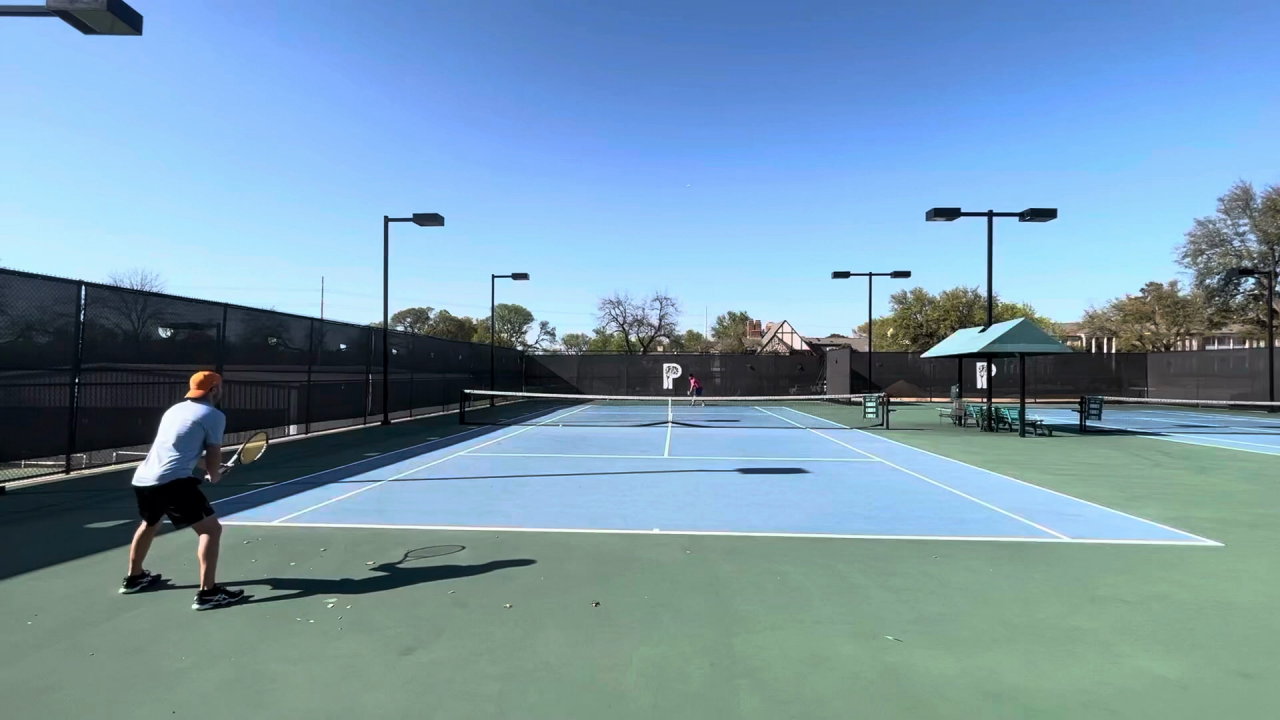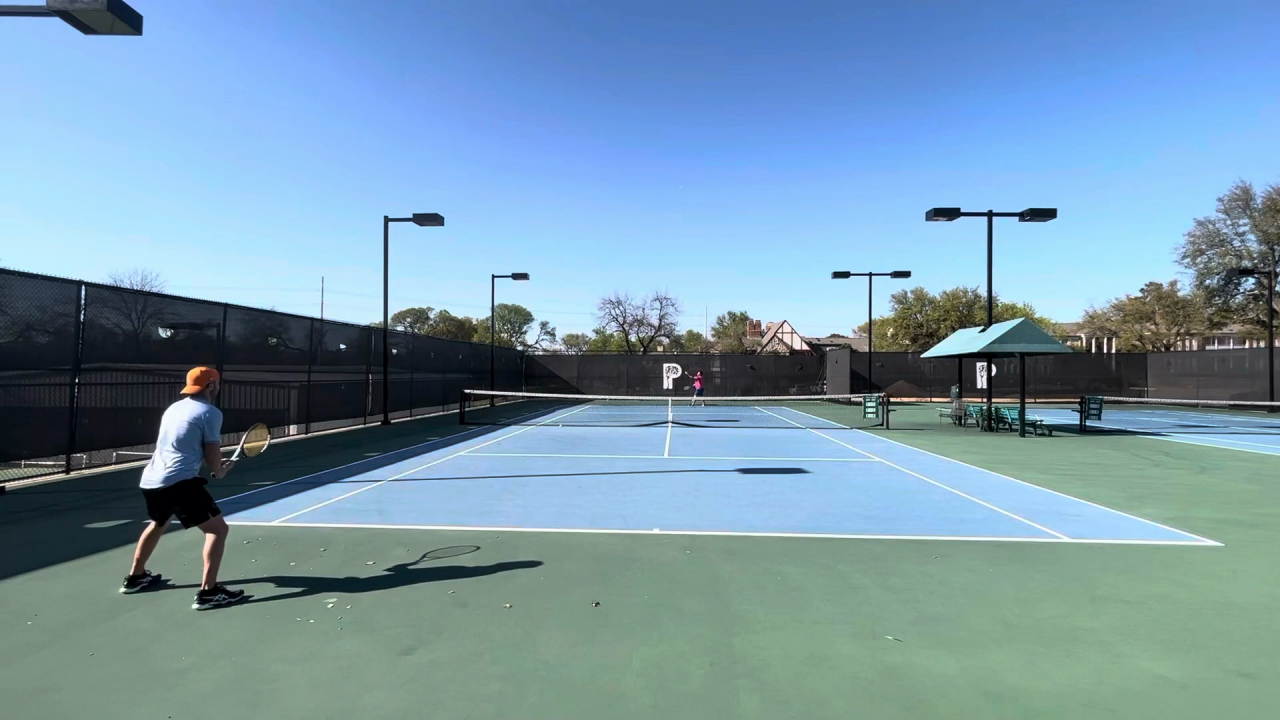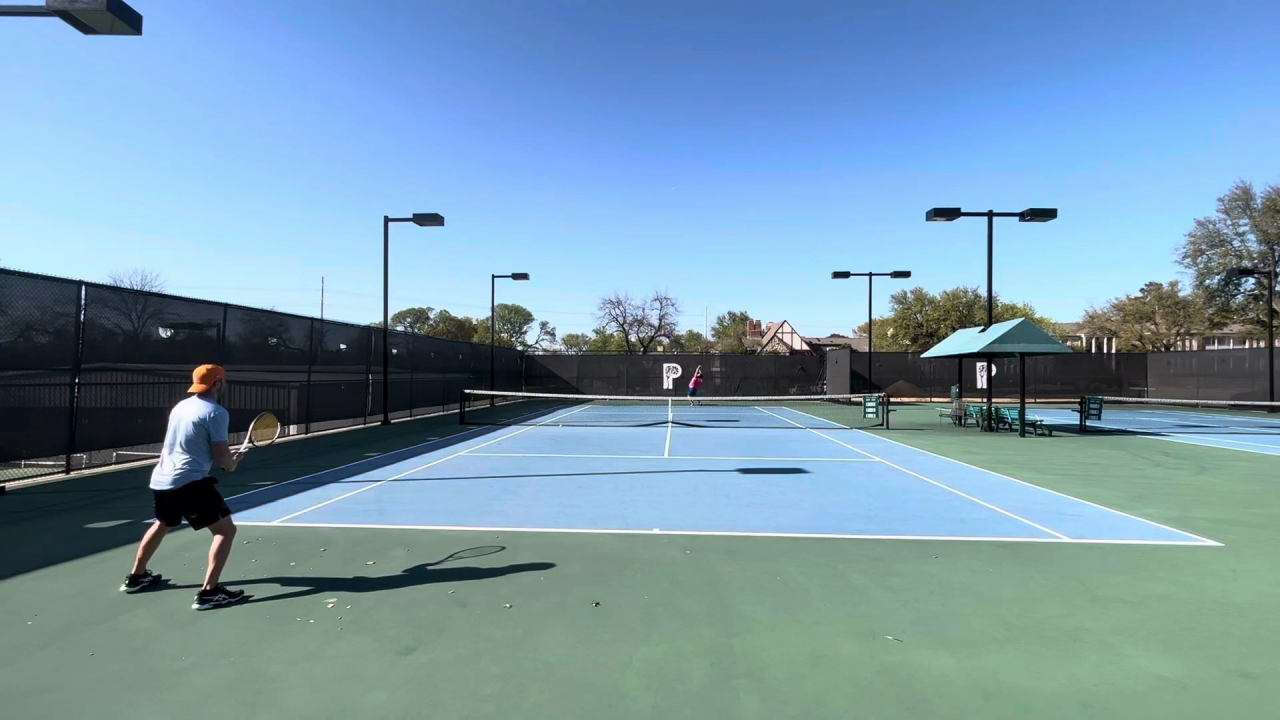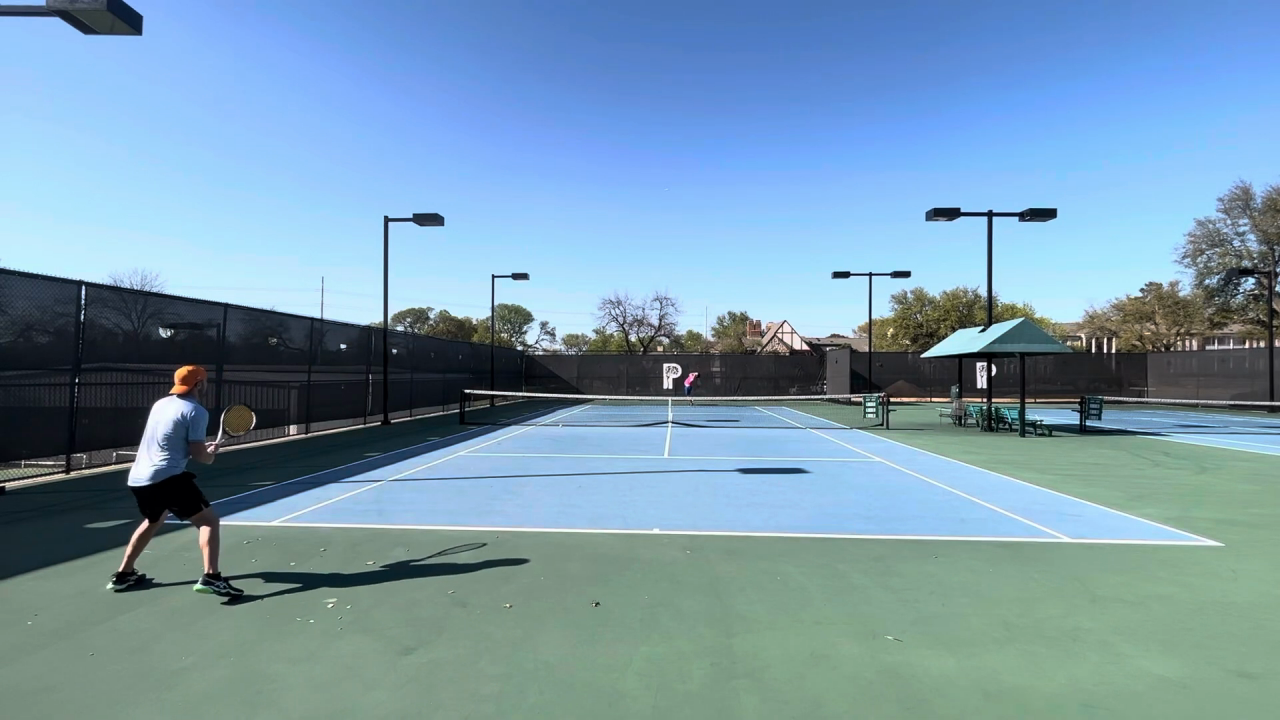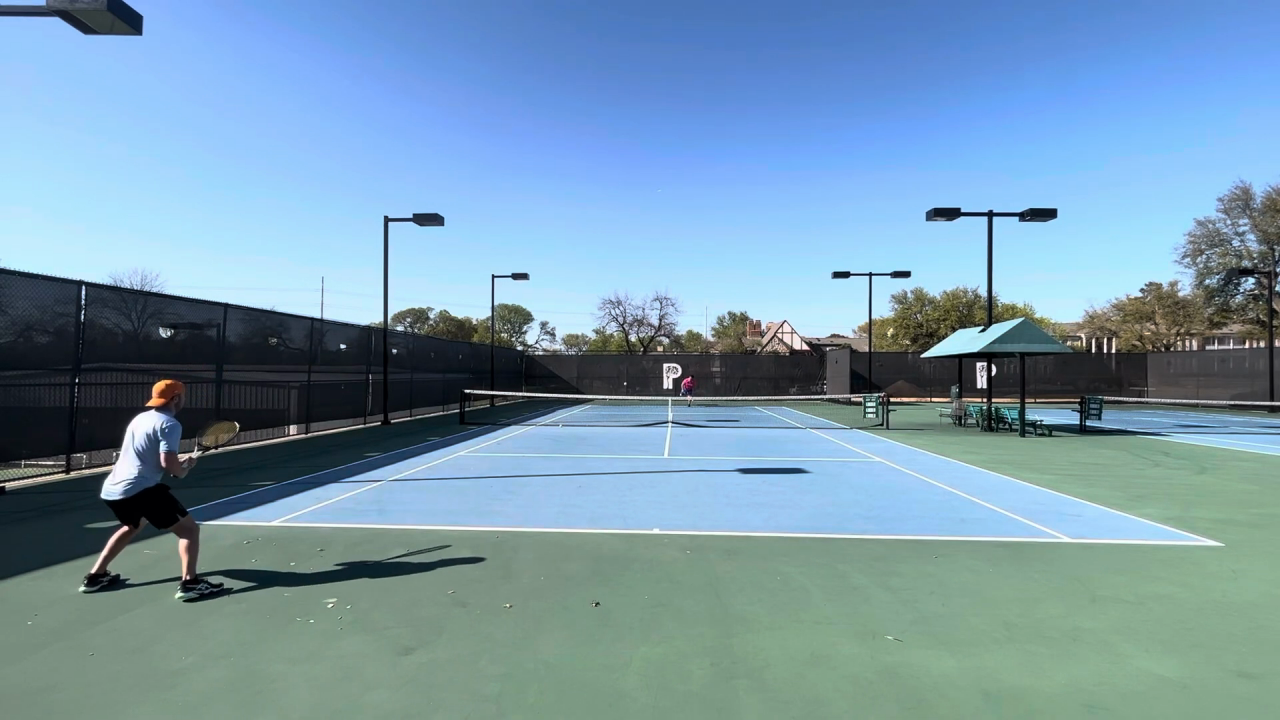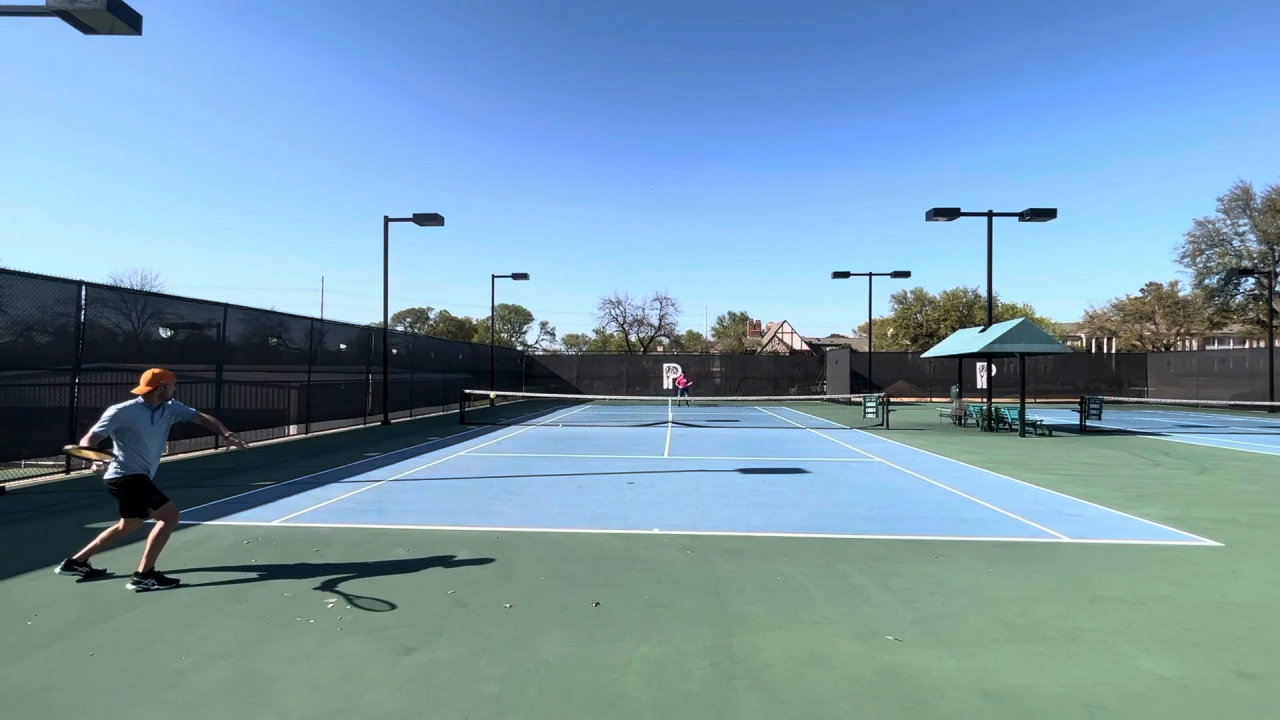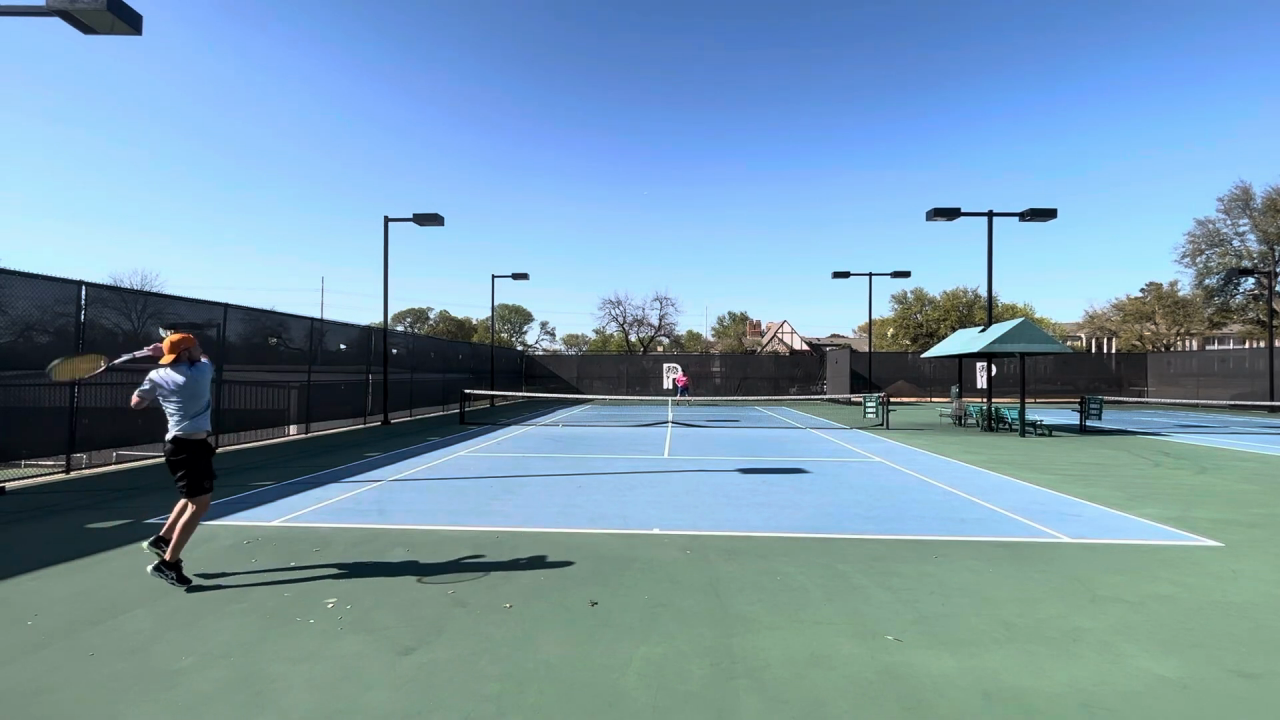
dt=0.5s
person 1, frame 1
left shoulder: (175, 409)
right shoulder: (214, 416)
right elbow: (212, 457)
left wrist: (208, 466)
right wrist: (214, 475)
left hip: (142, 478)
right hip: (171, 481)
left knee: (149, 524)
right knee: (211, 529)
left ankle: (134, 577)
right ankle: (208, 592)
person 1, frame 2
left shoulder: (175, 408)
right shoulder: (210, 413)
right elbow: (212, 454)
left wrist: (215, 463)
right wrist: (219, 471)
left hip: (150, 480)
right hip: (179, 481)
left knee: (156, 525)
right knee: (218, 529)
left ankle: (135, 577)
right ankle: (208, 592)
person 1, frame 3
left shoulder: (181, 406)
right shoulder: (216, 412)
right elbow: (220, 455)
left wrist: (225, 457)
right wrist: (231, 464)
left hip: (161, 480)
right hip: (188, 482)
left knee: (162, 525)
right knee: (226, 530)
left ankle: (136, 576)
right ankle: (209, 592)
person 1, frame 4
left shoulder: (160, 404)
right shoulder: (195, 411)
right elbow: (199, 456)
left wrist: (203, 449)
right wrist: (211, 455)
left hip: (138, 478)
right hip: (167, 478)
left knee: (152, 521)
right knee: (209, 521)
left ankle: (123, 574)
right ankle: (211, 577)
person 1, frame 5
left shoulder: (139, 419)
right shoulder: (169, 424)
right elbow: (168, 464)
left wrist: (178, 463)
right wrist: (183, 468)
left hip: (112, 491)
right hip: (141, 489)
left knee: (132, 526)
right knee: (189, 529)
left ankle: (95, 575)
right ankle: (190, 582)
person 1, frame 6
left shoulder: (171, 407)
right shoulder: (120, 412)
left elbow: (203, 418)
right elbow: (87, 440)
left wrist: (227, 433)
right wrist: (96, 461)
left hip: (137, 478)
right hip: (126, 478)
left knee: (127, 526)
right knee: (170, 516)
left ankle: (75, 563)
right ankle: (143, 575)
person 1, frame 7
left shoulder: (156, 377)
right shoulder: (202, 370)
left elbow: (136, 404)
right elbow: (207, 359)
right wrist: (165, 350)
left hip: (176, 444)
right hip: (193, 445)
left knee: (194, 498)
right knee: (199, 505)
left ankle: (163, 539)
right ankle: (170, 563)
